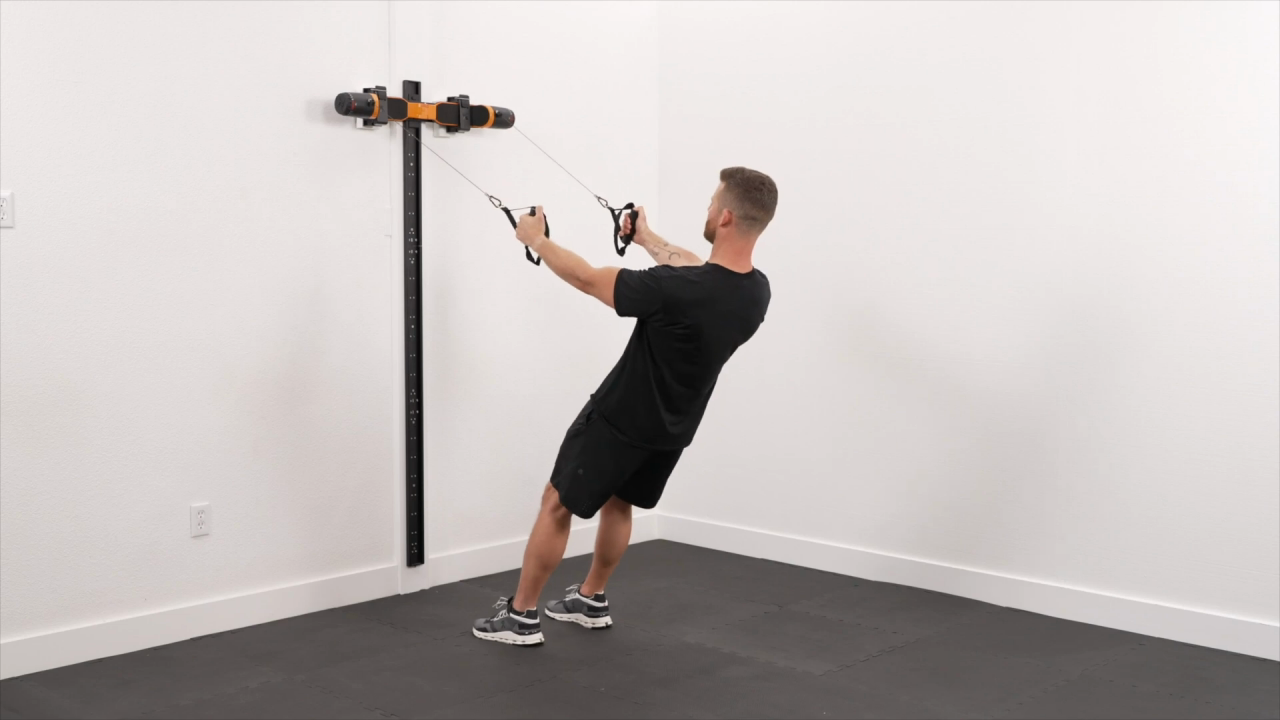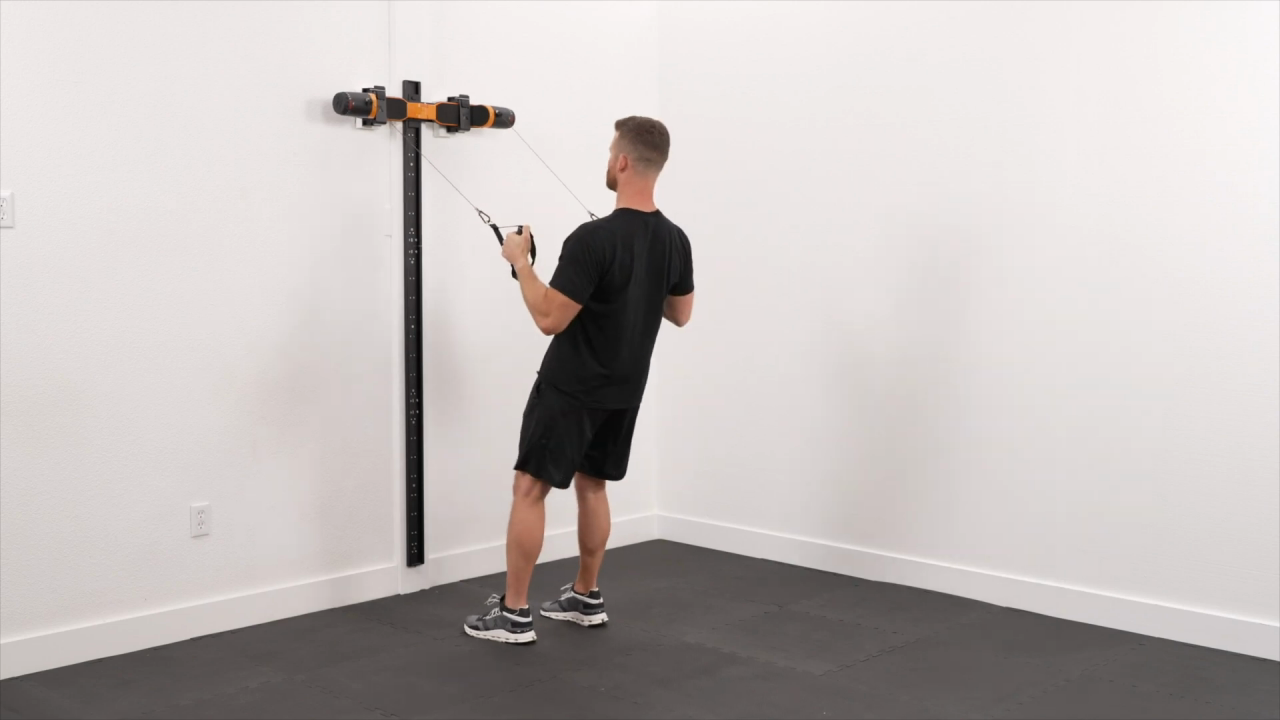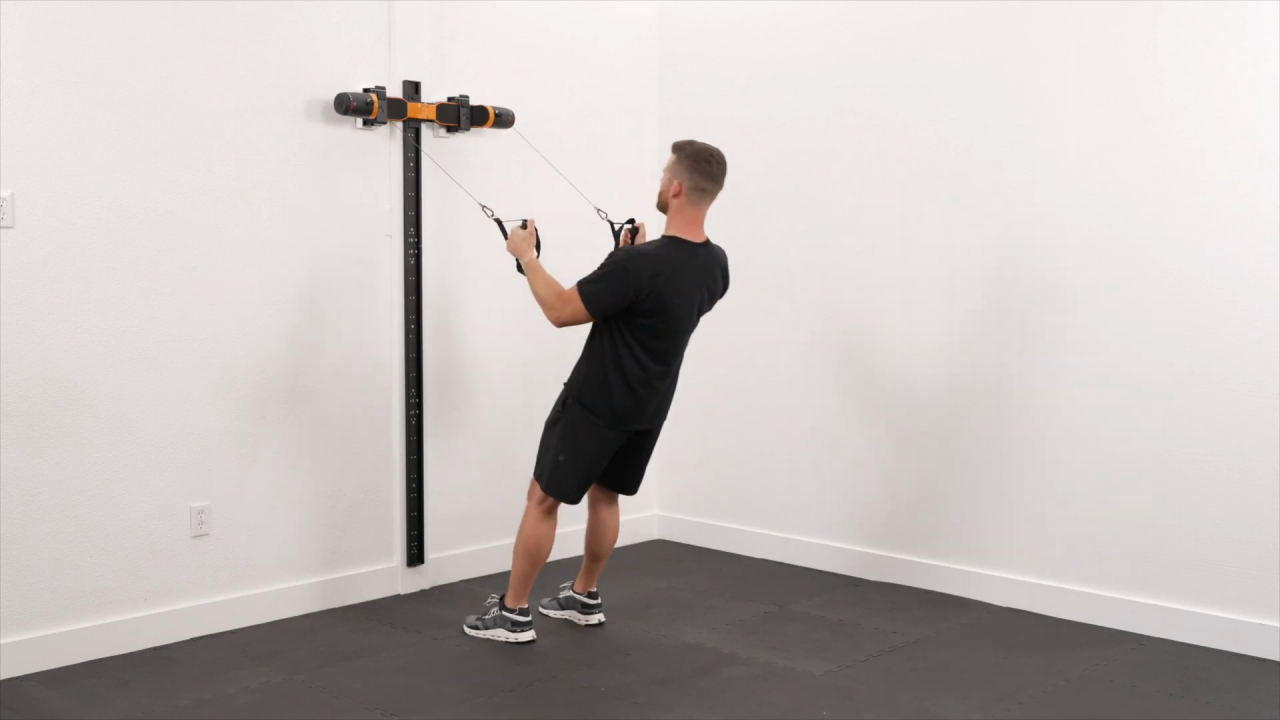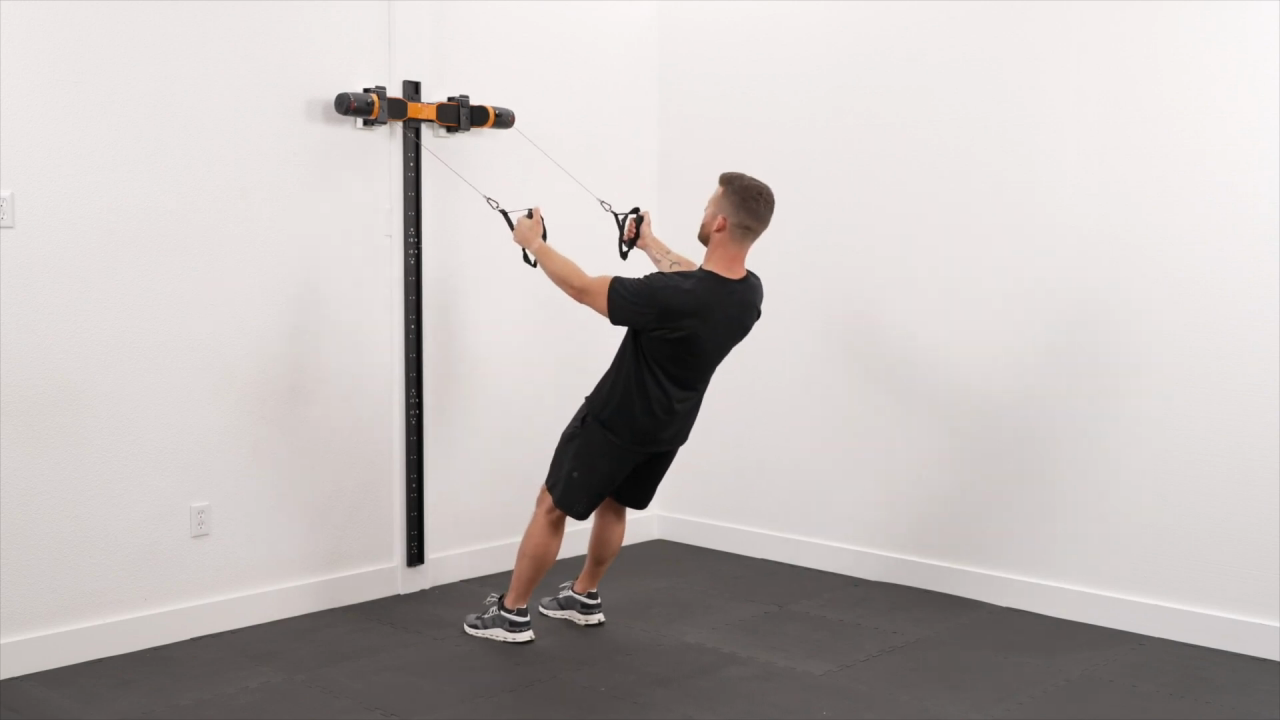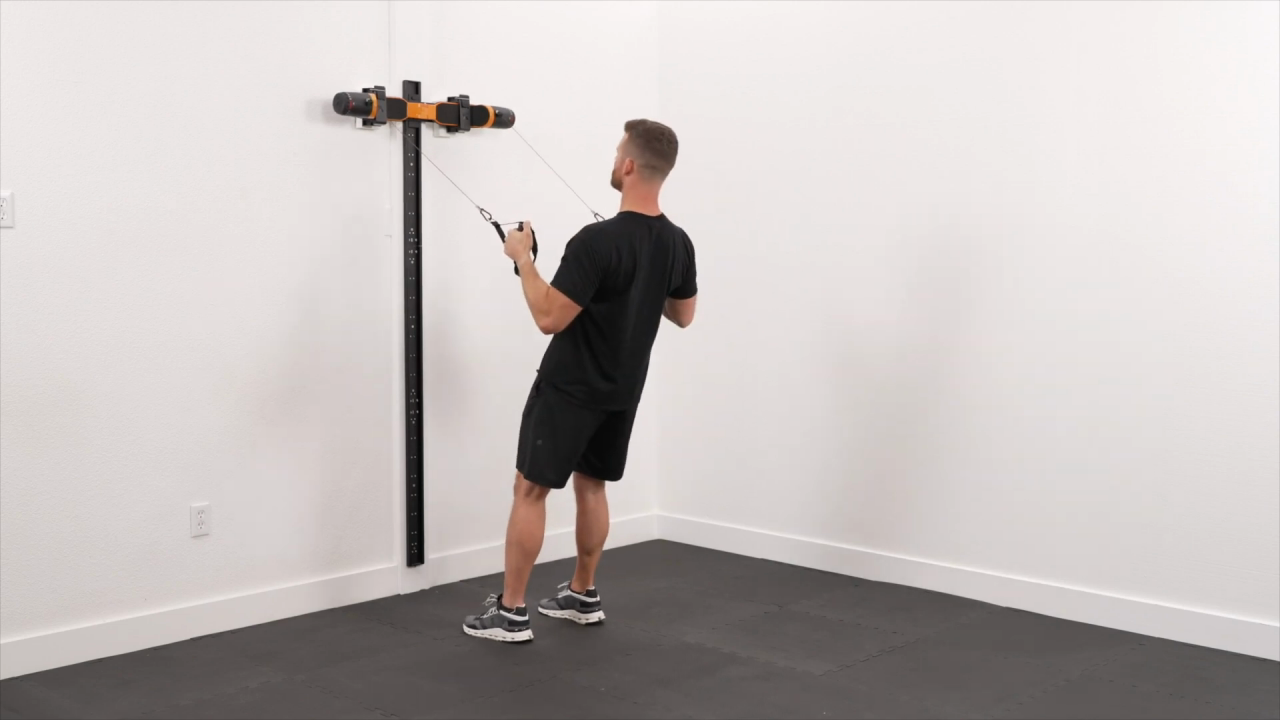
dt=1s
person 1, frame 1
left shoulder: (673, 291)
right shoulder: (757, 292)
left elbow: (588, 279)
left wrist: (536, 239)
right wrist: (645, 237)
left hip: (621, 418)
right hip: (672, 427)
left knee: (557, 504)
right knee: (618, 502)
left ankle: (520, 614)
right ankle: (590, 599)
person 1, frame 2
left shoulder: (593, 238)
right shoulder: (675, 240)
left elbow: (549, 319)
right elbow: (680, 314)
left wrist: (519, 261)
left hip: (571, 389)
right hip: (624, 390)
left knee: (530, 489)
right knee: (591, 486)
left ankle: (513, 614)
right ankle: (585, 597)
person 1, frame 3
left shoulder: (637, 264)
right shoulder: (716, 265)
left elbow: (561, 311)
left wrist: (526, 254)
left hip: (597, 403)
right hip: (649, 406)
left knee: (543, 498)
right knee: (604, 494)
left ankle: (512, 612)
right ankle: (584, 596)
person 1, frame 4
left shoulder: (671, 298)
right shoulder: (749, 292)
left elbow: (583, 288)
left wrist: (533, 242)
right wrist: (649, 243)
left hip: (617, 421)
right hip: (669, 427)
left knee: (552, 507)
right knee: (612, 504)
left ankle: (511, 612)
right ankle: (584, 597)
person 1, frame 5
left shoulder: (597, 240)
right shoulder: (678, 243)
left elbow: (549, 318)
right elbow: (683, 316)
left wrist: (522, 258)
left hip: (569, 387)
right hip: (622, 389)
left knee: (530, 489)
right knee: (591, 484)
left ankle: (510, 611)
right ankle: (582, 595)
